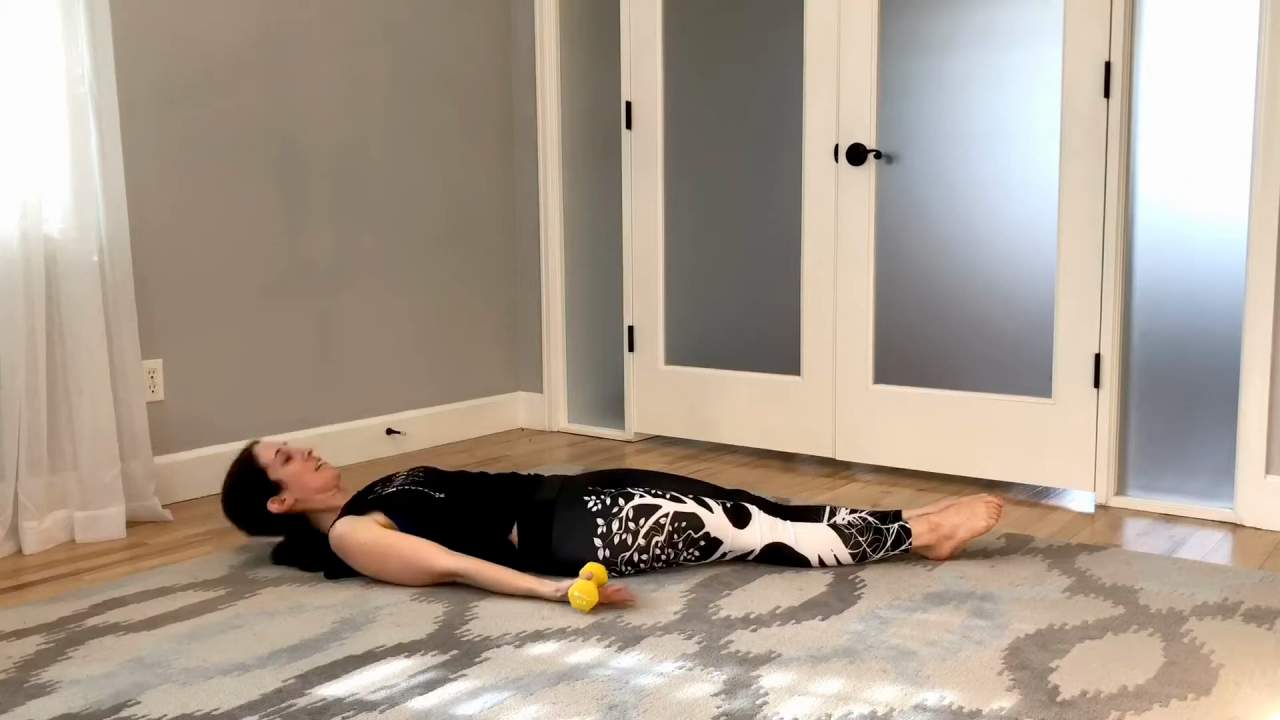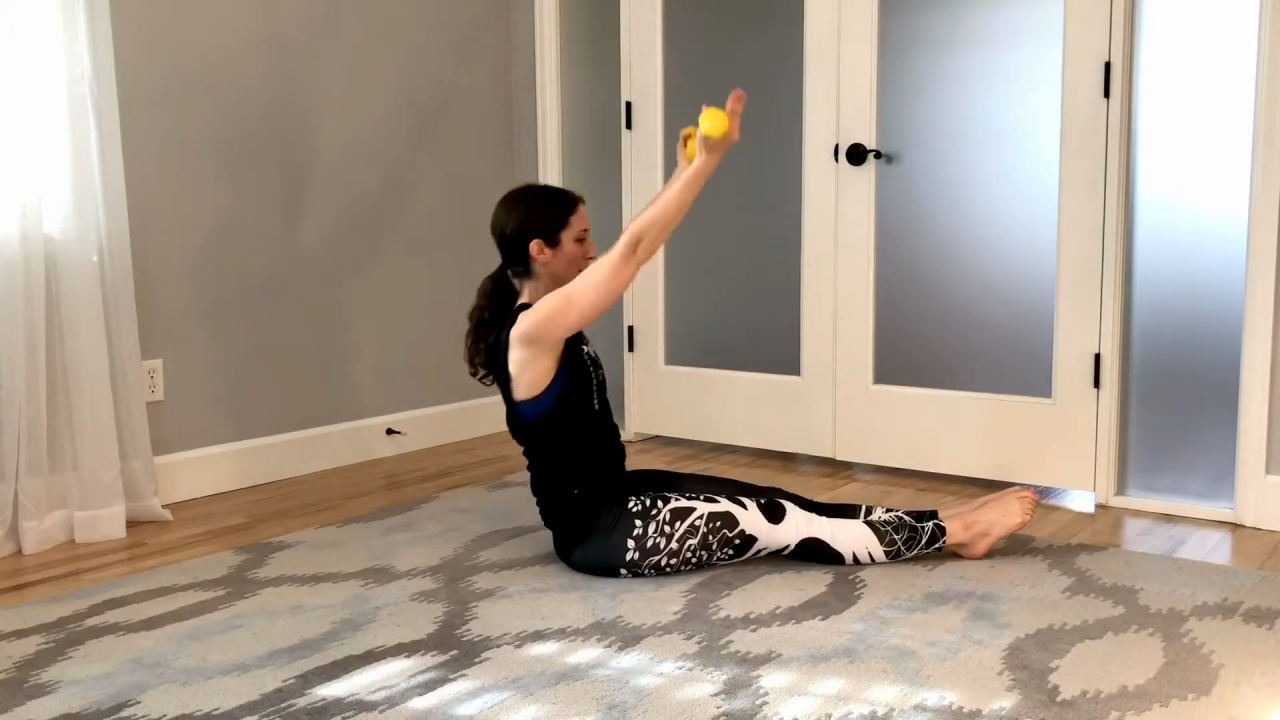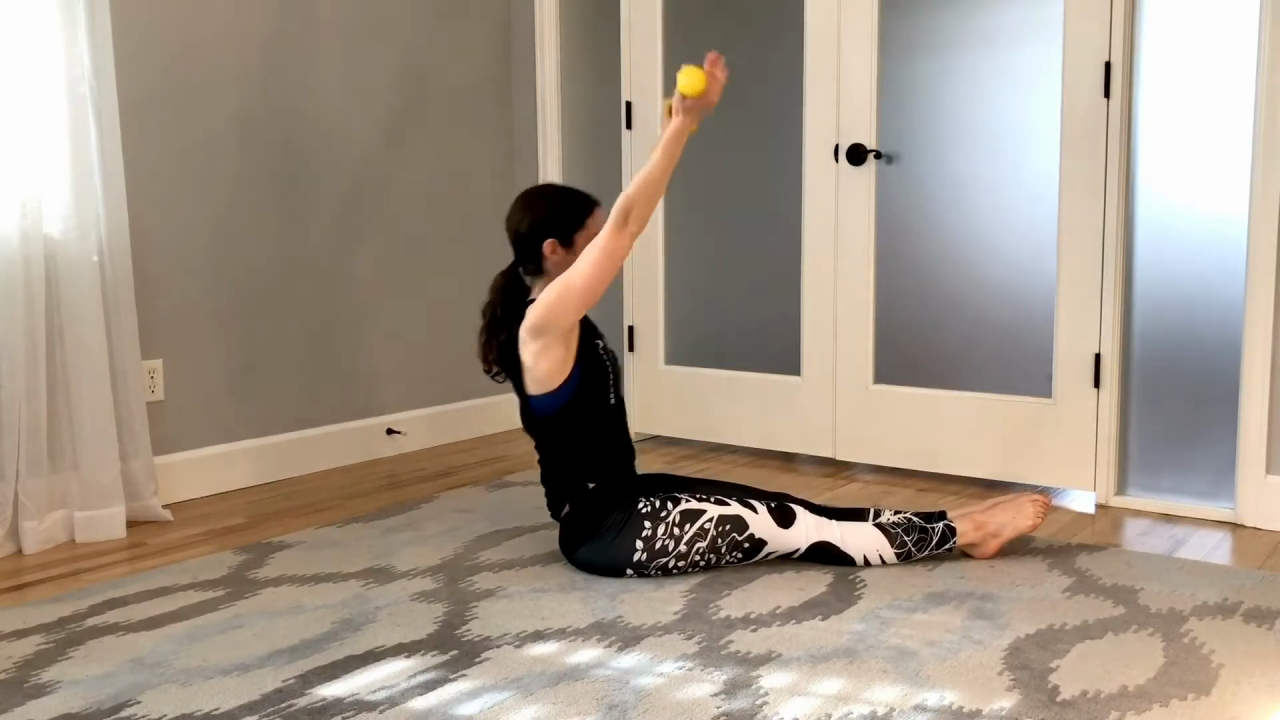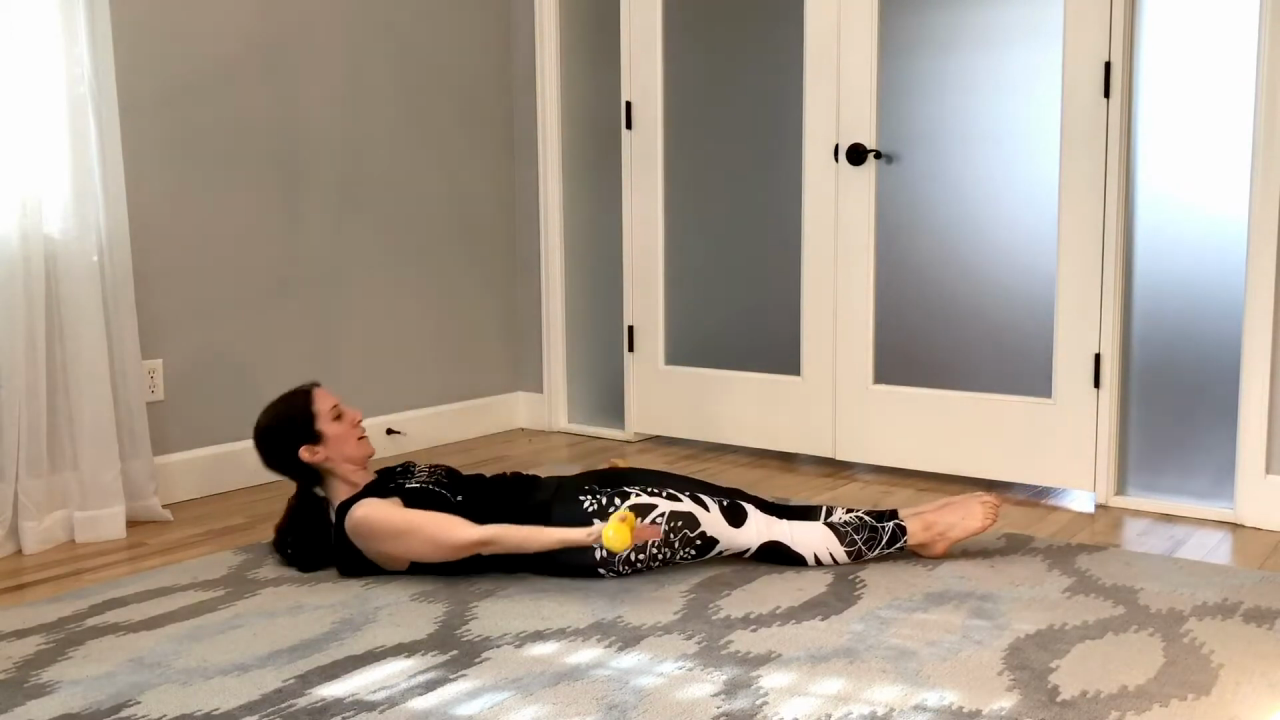
dt=1s
person 1, frame 1
left shoulder: (374, 499)
right shoulder: (349, 535)
right elbow: (455, 566)
right wrist: (557, 590)
left hip: (563, 500)
right hip: (567, 535)
left knee: (740, 506)
right knee: (745, 530)
left ankle: (901, 521)
right ankle: (912, 535)
person 1, frame 2
left shoulder: (542, 313)
right shoulder: (533, 329)
left elbow: (628, 251)
right elbow: (630, 252)
left wrist: (691, 163)
right wrist: (704, 162)
left hip: (614, 505)
right hip: (596, 531)
left knee: (776, 508)
right knee: (780, 525)
left ankle: (938, 525)
right ankle: (948, 531)
person 1, frame 3
left shoulder: (553, 316)
right shoulder: (543, 320)
left elbow: (620, 228)
right elbow: (624, 225)
left wrist: (678, 131)
right wrist: (684, 121)
left hip: (623, 504)
right hip: (604, 528)
left knee: (781, 509)
right knee: (780, 525)
left ankle: (952, 528)
right ankle: (959, 531)
person 1, frame 4
left shoulder: (389, 483)
right shoulder: (361, 522)
right elbow: (479, 540)
left wrist: (580, 489)
right wrist: (590, 537)
left hip: (564, 499)
right hip: (563, 525)
left knee: (737, 506)
right knee: (736, 529)
left ankle: (905, 521)
right ankle: (909, 533)
